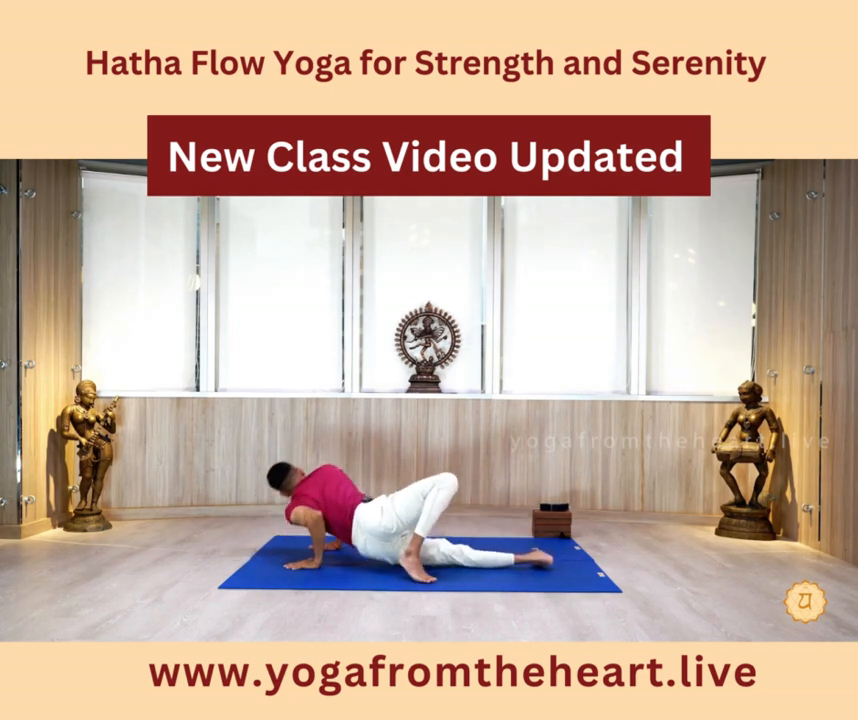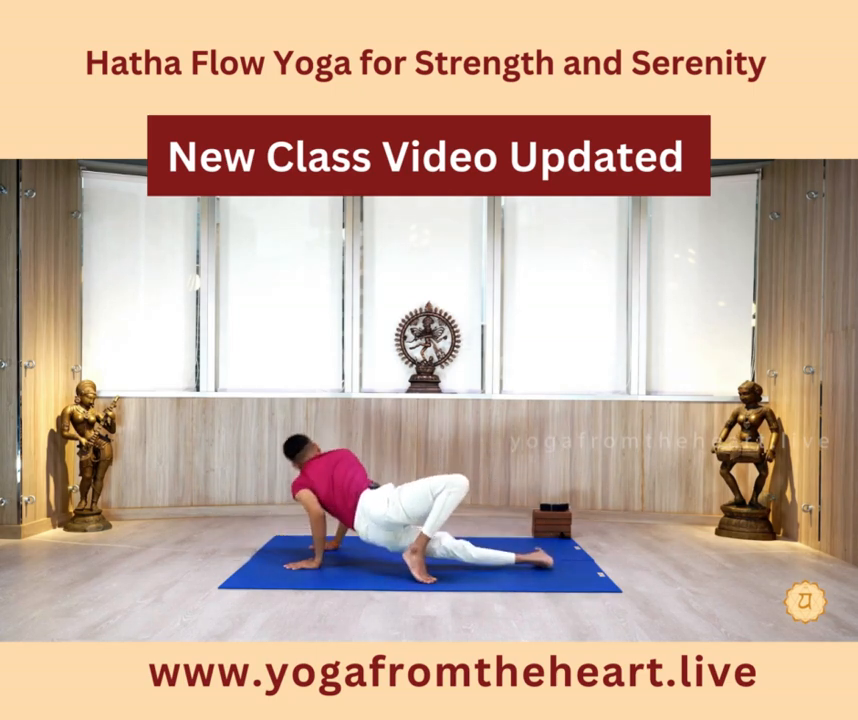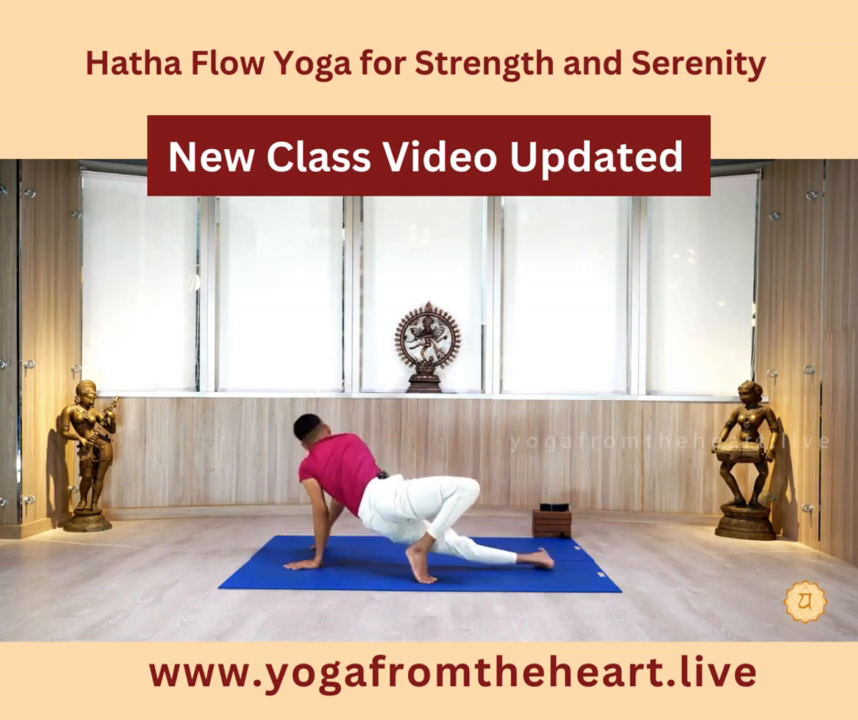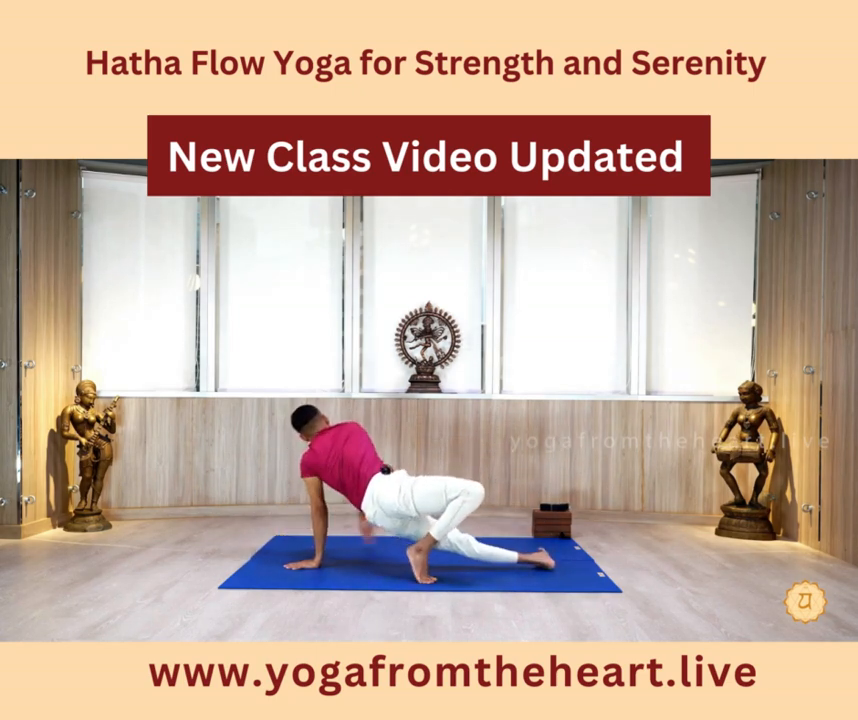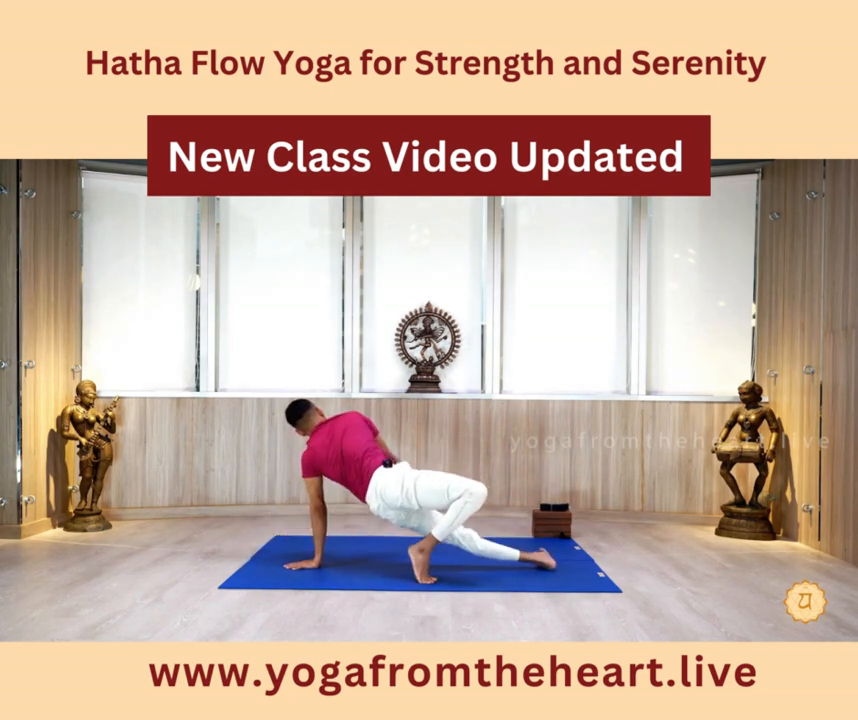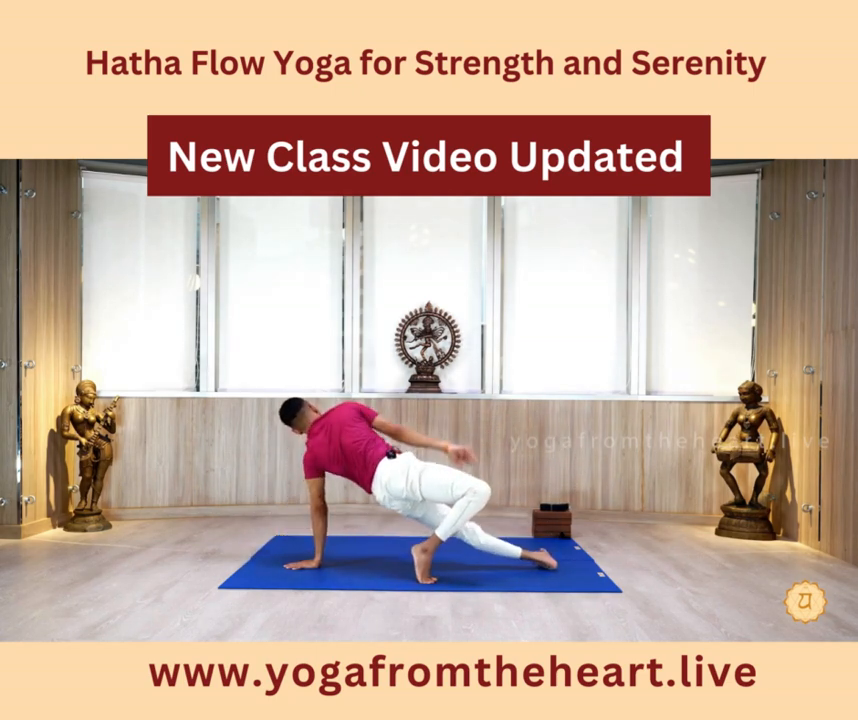
dt=0.2s
person 1, frame 1
left shoulder: (293, 510)
right shoulder: (326, 470)
left elbow: (315, 518)
left wrist: (317, 558)
left hip: (369, 543)
right hip: (375, 518)
left knee: (452, 552)
right knee: (446, 481)
person 1, frame 2
left shoulder: (299, 485)
right shoulder: (341, 454)
left elbow: (317, 514)
left wrist: (318, 557)
right wrist: (336, 541)
left hip: (371, 529)
right hip: (379, 505)
left knee: (453, 547)
right knee: (457, 482)
person 1, frame 3
left shoulder: (306, 467)
right shoulder: (350, 439)
left elbow: (320, 510)
left wrist: (318, 558)
left hip: (374, 518)
right hip: (385, 495)
left knee: (456, 544)
right knee: (468, 487)
person 1, frame 4
left shoulder: (308, 460)
right shoulder: (352, 428)
left elbow: (318, 509)
left wrist: (317, 558)
left hip: (377, 512)
right hip: (389, 489)
left knee: (458, 541)
right knee: (473, 491)
left ankle: (527, 558)
person 1, frame 5
left shoulder: (309, 456)
right shoulder: (352, 417)
left elbow: (317, 508)
left wrist: (317, 558)
left hip: (380, 503)
right hip: (392, 480)
left knee: (459, 535)
right knee: (476, 492)
left ankle: (528, 557)
person 1, frame 6
left shoulder: (311, 455)
right shoulder: (346, 409)
left elbow: (318, 507)
right elbow: (396, 431)
left wrist: (317, 558)
right wrist: (444, 446)
left hip: (387, 493)
right hip: (398, 469)
left knee: (463, 527)
right knee: (479, 490)
left ankle: (528, 555)
right ankle: (427, 548)
